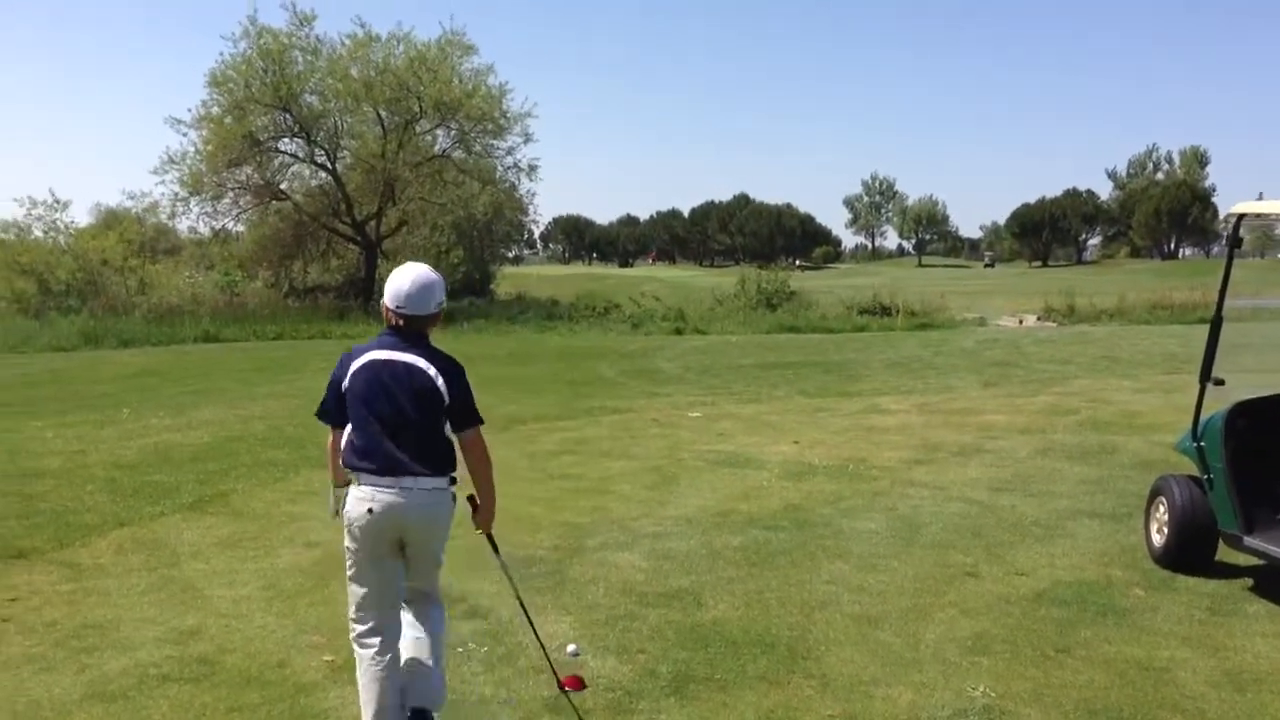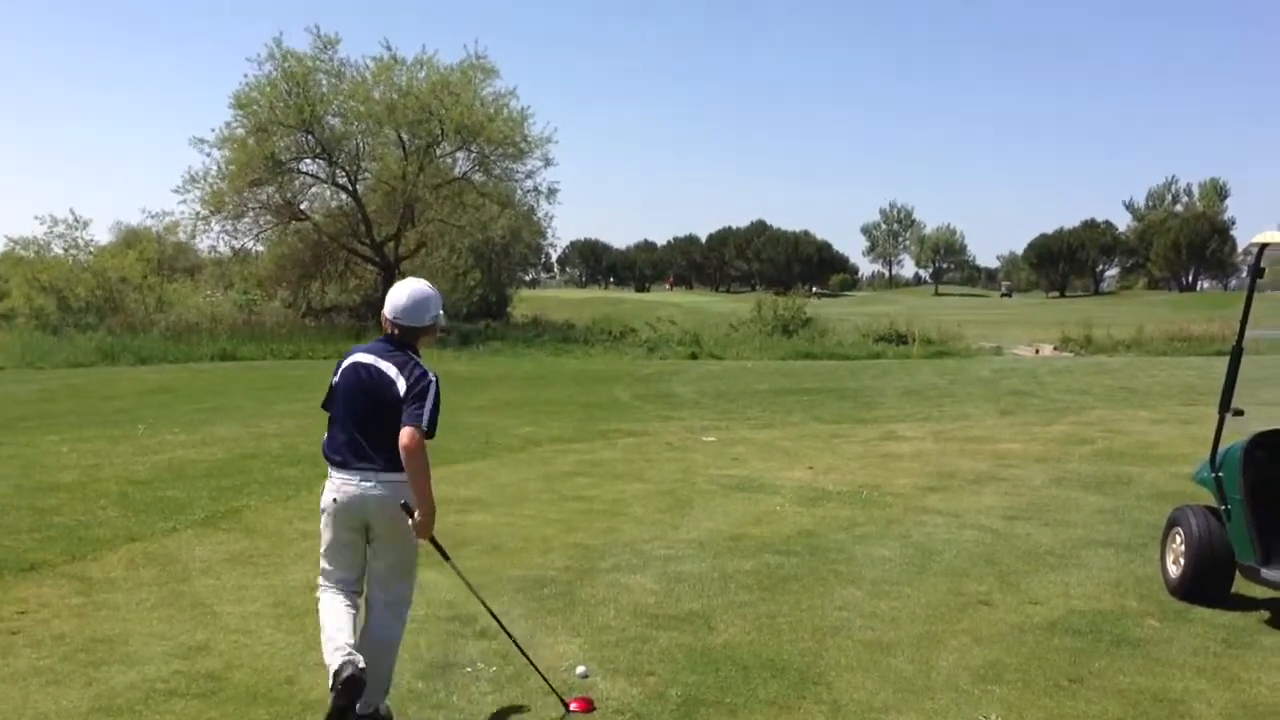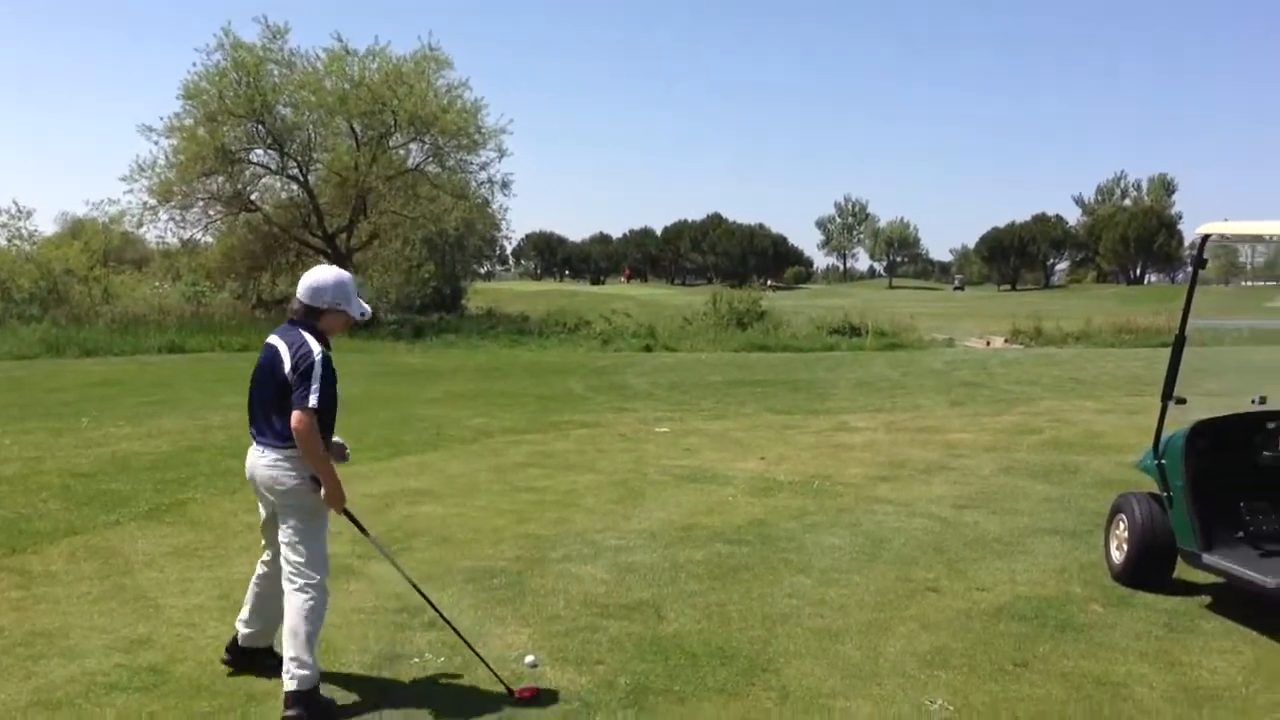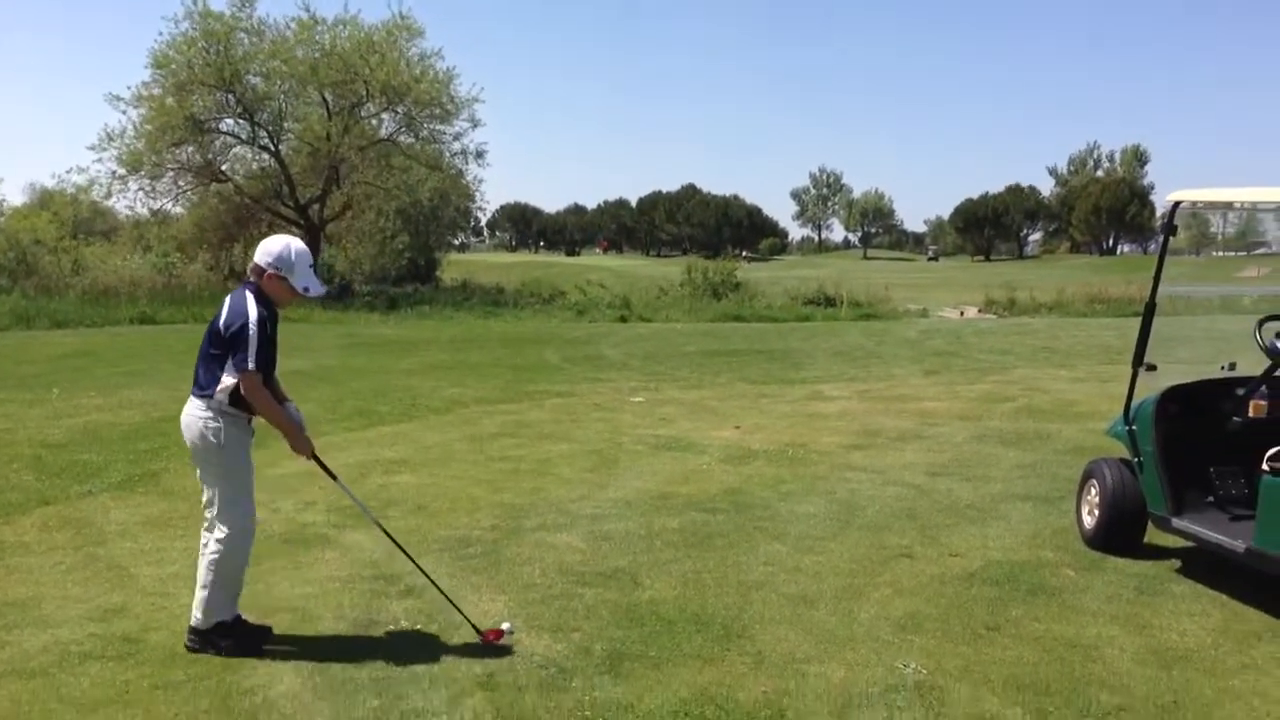
dt=0.4s
person 1, frame 1
left shoulder: (353, 361)
right shoulder: (446, 370)
left elbow: (336, 437)
right elbow: (472, 444)
left wrist: (339, 490)
right wrist: (487, 501)
left hip: (369, 498)
right hip: (430, 500)
left knee: (373, 625)
right knee: (423, 602)
person 1, frame 2
left shoulder: (351, 359)
right shoulder: (420, 376)
right elbow: (410, 444)
right wrist: (427, 508)
left hip: (341, 486)
right hip: (391, 493)
left knee: (336, 587)
right knee: (387, 600)
left ankle: (344, 670)
person 1, frame 3
left shoulder: (279, 339)
right shoulder: (312, 354)
right elbow: (301, 426)
left wrist: (324, 443)
right wrist: (330, 481)
left hip: (264, 460)
right hip: (290, 469)
left knee: (279, 558)
right knee: (307, 577)
left ankle: (246, 643)
person 1, frame 4
left shoulder: (250, 304)
right shoulder: (250, 315)
left elbow: (261, 373)
right elbow: (251, 388)
left wrist: (289, 408)
right wrist: (292, 433)
left hip: (219, 419)
right hip: (216, 423)
left knee: (229, 521)
right knee: (231, 525)
left ankle: (221, 615)
right ankle: (206, 626)
